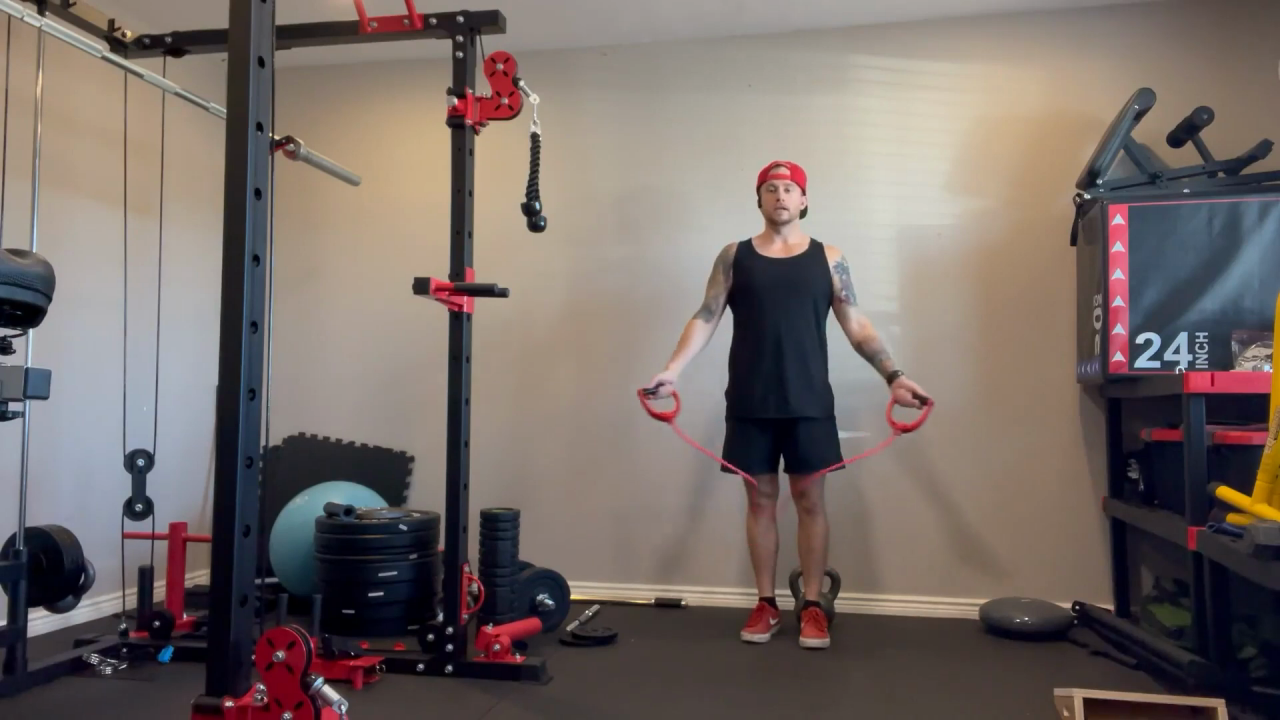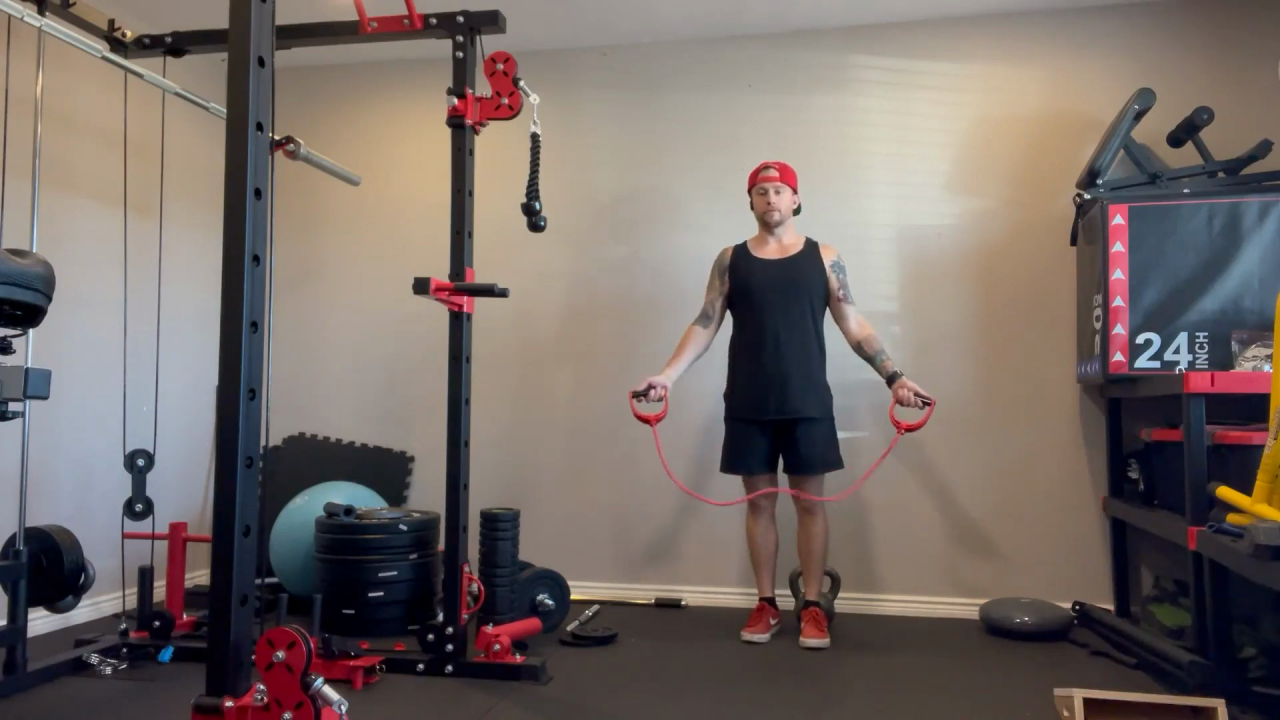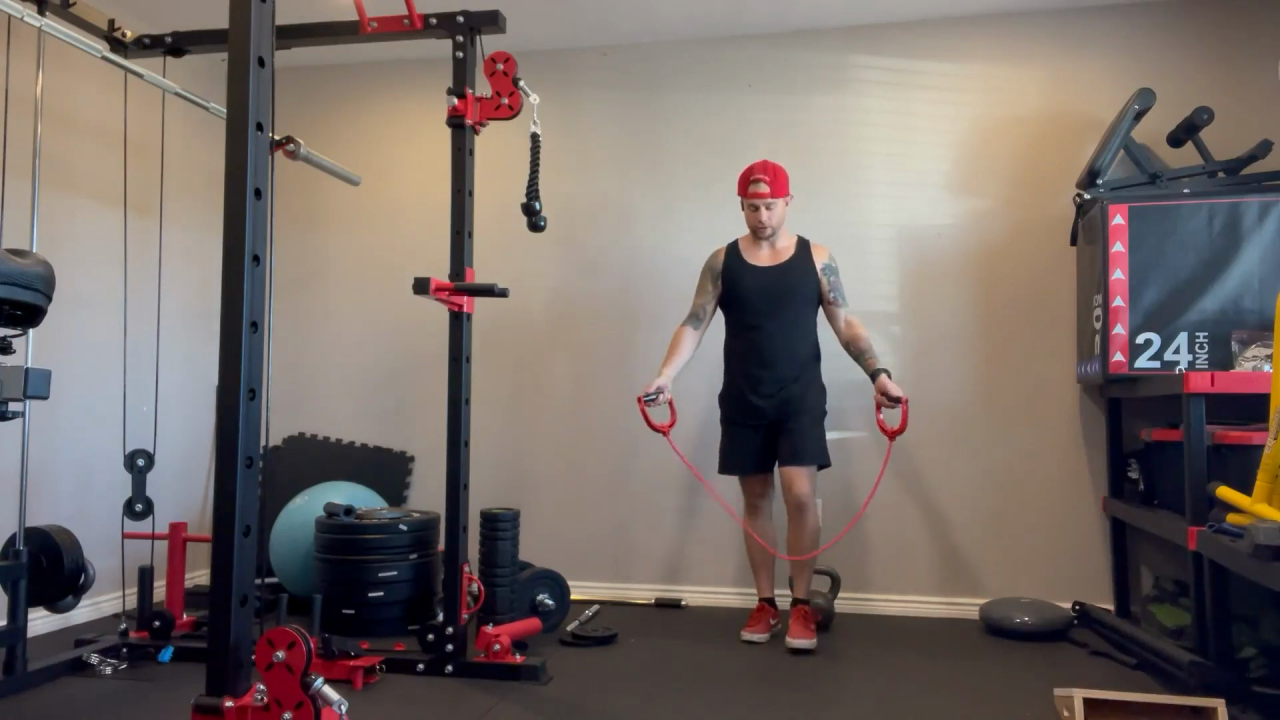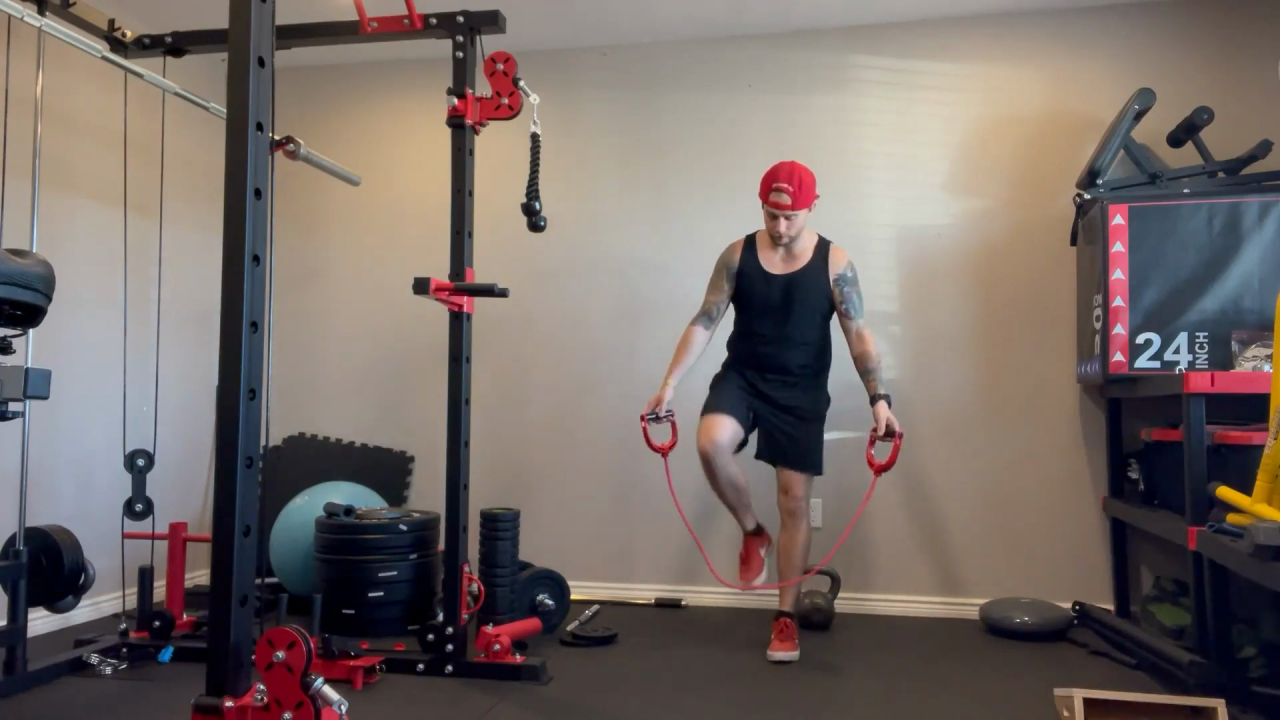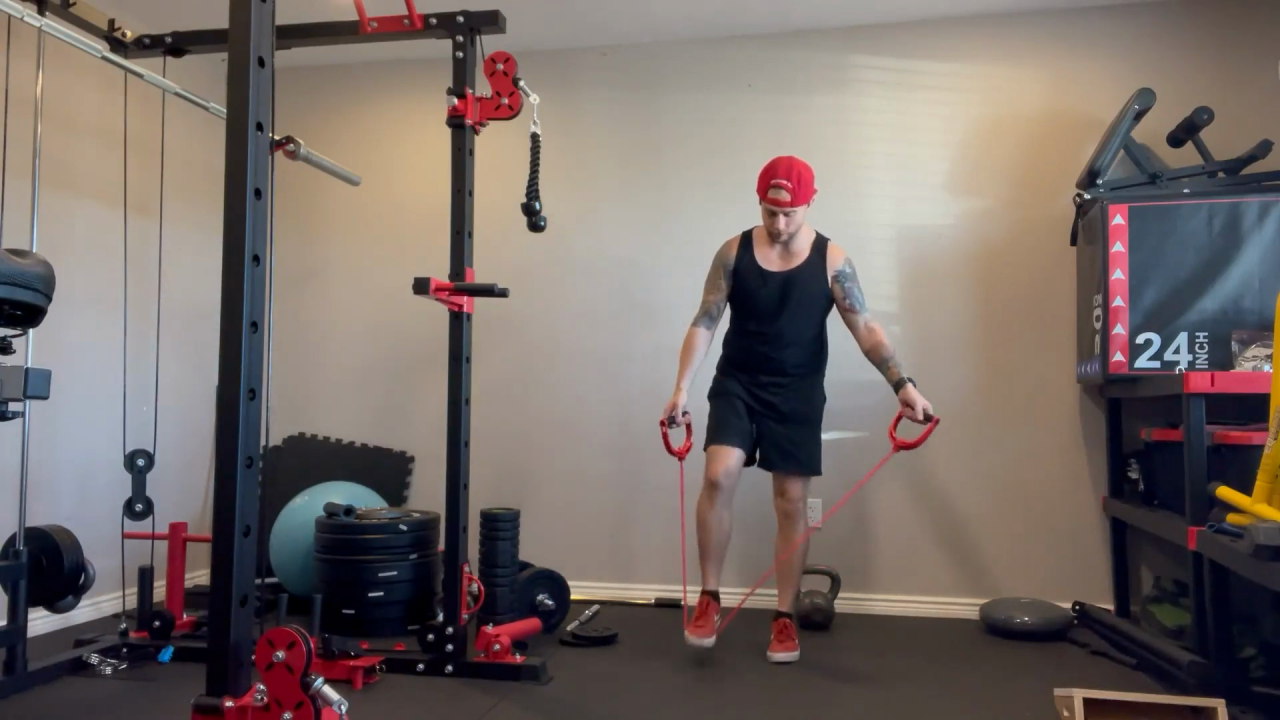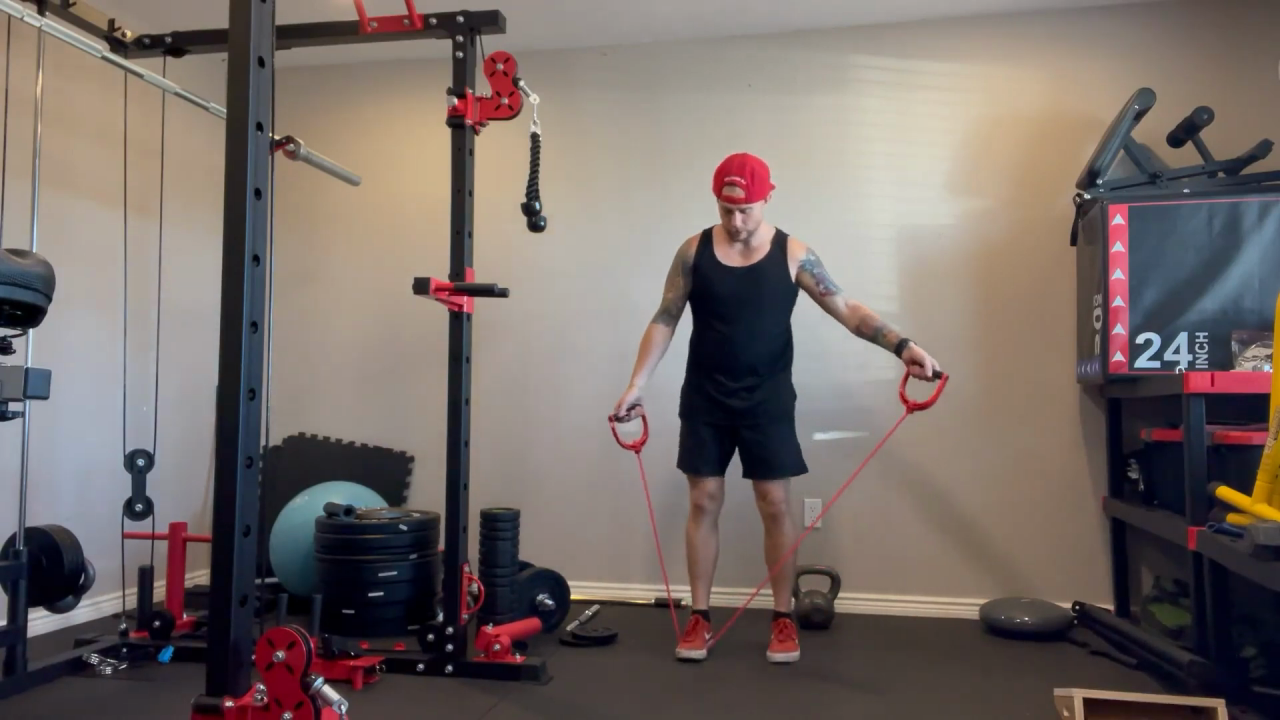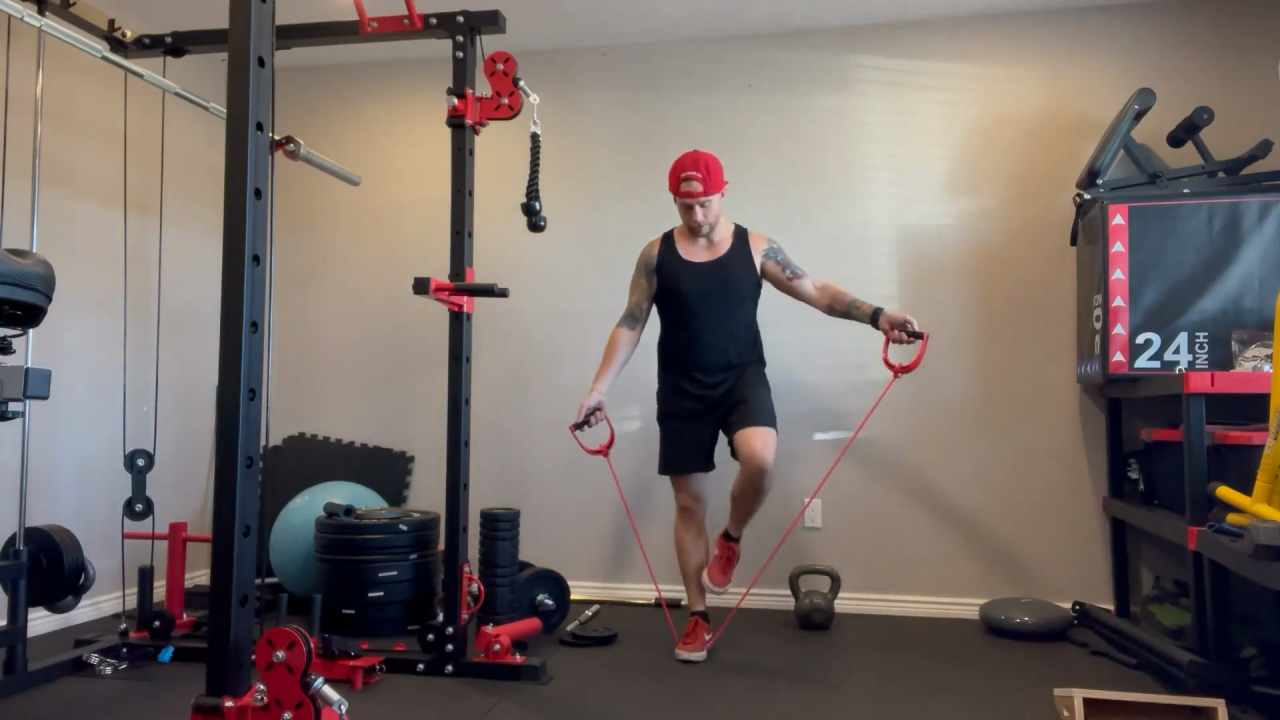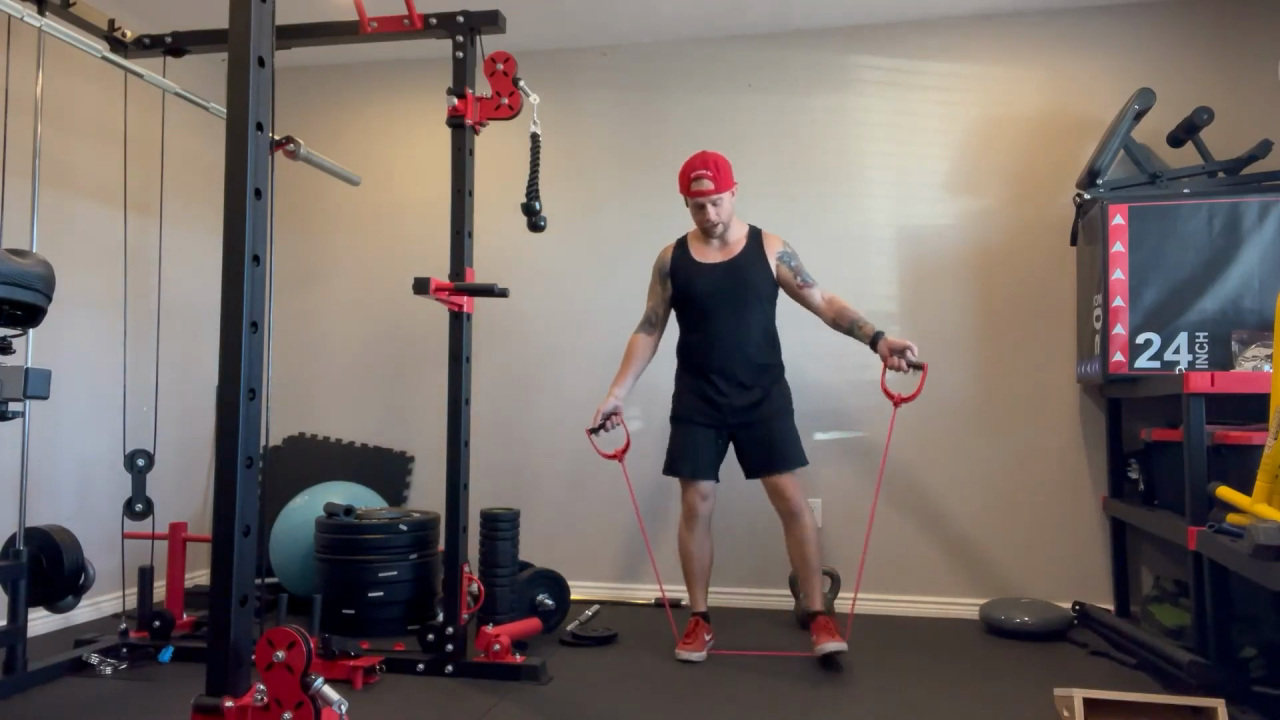
dt=0.5s
person 1, frame 1
left shoulder: (828, 257)
right shoulder: (734, 256)
left elbow: (856, 324)
right elbow: (705, 317)
left wrist: (893, 375)
right wrist: (673, 369)
left hip: (809, 402)
right hip: (749, 402)
left knee: (810, 500)
right knee: (760, 499)
left ankle: (812, 606)
right ankle: (766, 604)
person 1, frame 2
left shoulder: (824, 257)
right shoulder: (731, 259)
left elbow: (854, 326)
right elbow: (705, 324)
left wrist: (895, 377)
right wrist: (667, 375)
left hip: (808, 402)
right hip: (749, 403)
left knee: (810, 501)
right knee: (759, 501)
left ankle: (812, 607)
right ankle: (766, 604)
person 1, frame 3
left shoulder: (816, 258)
right shoulder: (722, 260)
left elbow: (845, 324)
right elbow: (695, 323)
left wrist: (878, 374)
right wrist: (666, 375)
left hip: (801, 396)
right hip: (743, 402)
left knee: (799, 494)
right knee: (756, 501)
left ankle: (802, 604)
right ankle: (766, 604)
person 1, frame 4
left shoulder: (835, 263)
right shoulder: (737, 254)
left elbow: (858, 335)
right elbow: (704, 322)
left wrist: (879, 399)
right wrist: (668, 384)
left hip: (801, 391)
right hip: (743, 377)
left knee: (794, 499)
right knee: (711, 442)
left ankle: (785, 617)
right ankle: (752, 534)
person 1, frame 5
left shoulder: (832, 260)
right shoulder: (734, 252)
left elbow: (865, 328)
right elbow: (705, 321)
left wrist: (903, 385)
right wrist: (682, 387)
left hip: (798, 393)
right hip: (737, 383)
left knee: (792, 502)
right knee: (718, 476)
left ankle: (784, 618)
right ankle: (709, 596)
person 1, frame 6
left shoulder: (794, 254)
right shoulder: (693, 251)
left elbow: (846, 309)
right elbow: (664, 321)
left wrist: (901, 346)
right wrist: (637, 384)
left hip: (767, 397)
right hip: (705, 397)
left knee: (775, 505)
right knee: (704, 502)
left ankle: (782, 617)
right ankle: (699, 617)
person 1, frame 7
left shoulder: (755, 246)
right shoulder: (657, 253)
left elbow: (815, 290)
right elbow: (630, 324)
left wrist: (877, 315)
right wrist: (598, 389)
left hip: (742, 378)
right hip: (681, 392)
left knee: (759, 458)
right knee: (688, 501)
left ankle: (730, 540)
right ankle: (698, 619)
person 1, frame 8
left shoulder: (770, 248)
right shoulder: (672, 259)
left elbow: (822, 302)
right elbow: (649, 329)
left wrist: (877, 339)
right wrist: (617, 392)
left hip: (763, 396)
right hip: (697, 401)
left knee: (791, 500)
right knee: (695, 506)
left ankle: (818, 617)
right ankle: (699, 621)
